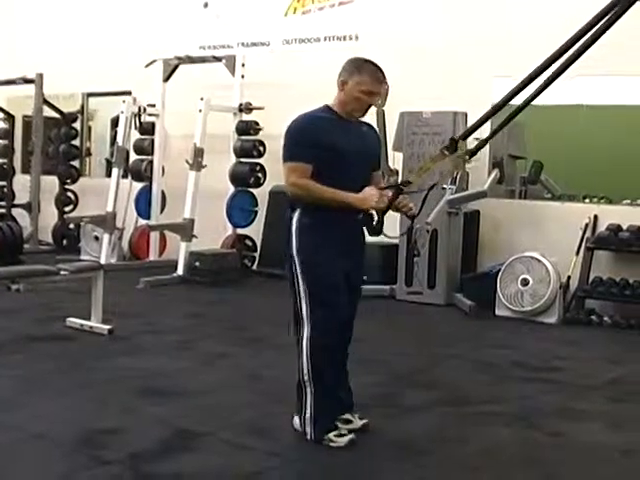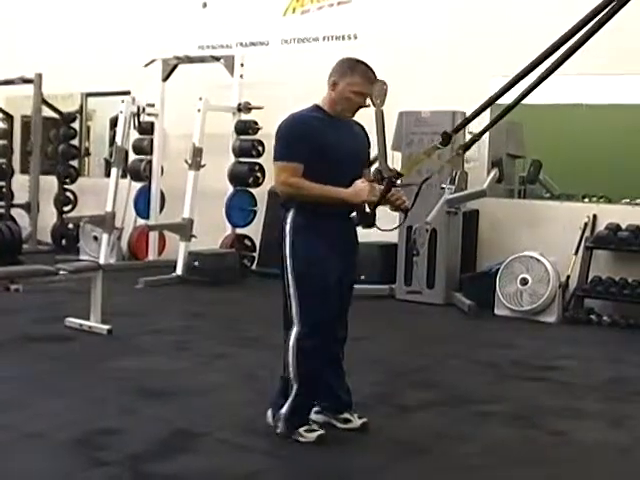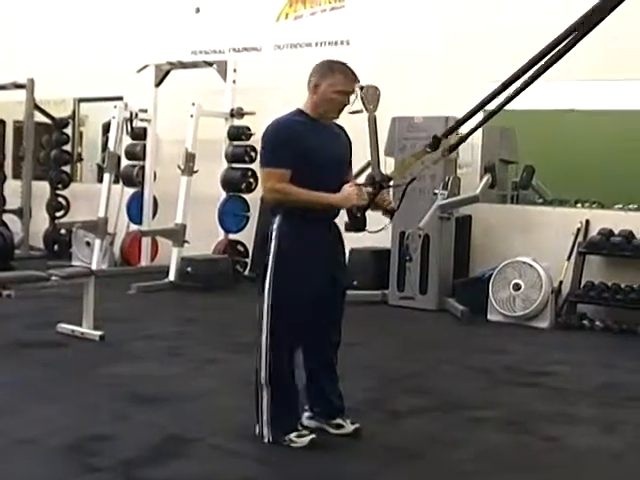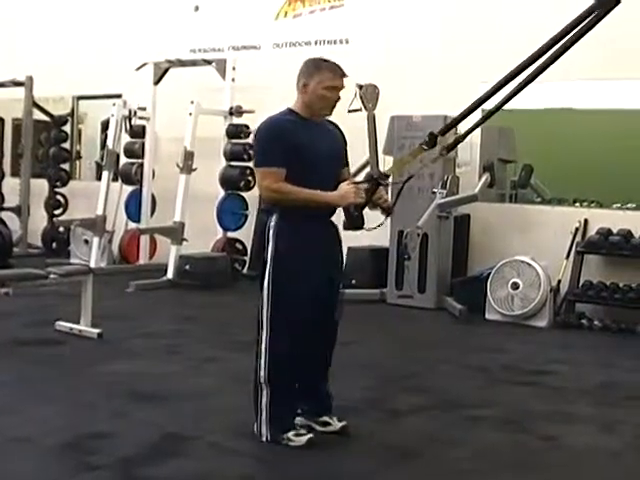
dt=0.2s
person 1, frame 1
left shoulder: (369, 134)
right shoulder: (308, 126)
left elbow: (373, 182)
right elbow: (295, 183)
left wrist: (392, 200)
right wrist: (354, 199)
left hip: (350, 235)
right hip: (313, 234)
left knee: (341, 325)
right knee: (319, 326)
left ankle: (338, 405)
right ankle: (315, 418)
person 1, frame 2
left shoulder: (357, 133)
right shoulder: (299, 126)
left elbow: (362, 181)
right elbow: (285, 183)
left wrist: (386, 195)
right wrist: (346, 193)
left hip: (343, 233)
right hip: (306, 233)
left knee: (334, 325)
right knee: (309, 323)
left ankle: (333, 403)
right ankle: (289, 412)
person 1, frame 3
left shoulder: (339, 135)
right shoulder: (283, 131)
right elbow: (273, 190)
left wrist: (369, 197)
right wrist: (335, 199)
left hip: (328, 238)
right hip: (292, 239)
left knee: (326, 331)
right knee: (284, 332)
left ankle: (325, 409)
right ankle: (276, 421)
person 1, frame 4
left shoulder: (333, 133)
right shoulder: (276, 130)
left elbow: (341, 180)
right elbow: (269, 188)
left wrist: (365, 194)
right wrist: (331, 197)
left hip: (325, 236)
right hip: (289, 238)
left knee: (322, 328)
right knee: (282, 332)
left ankle: (314, 407)
right ankle: (274, 420)
